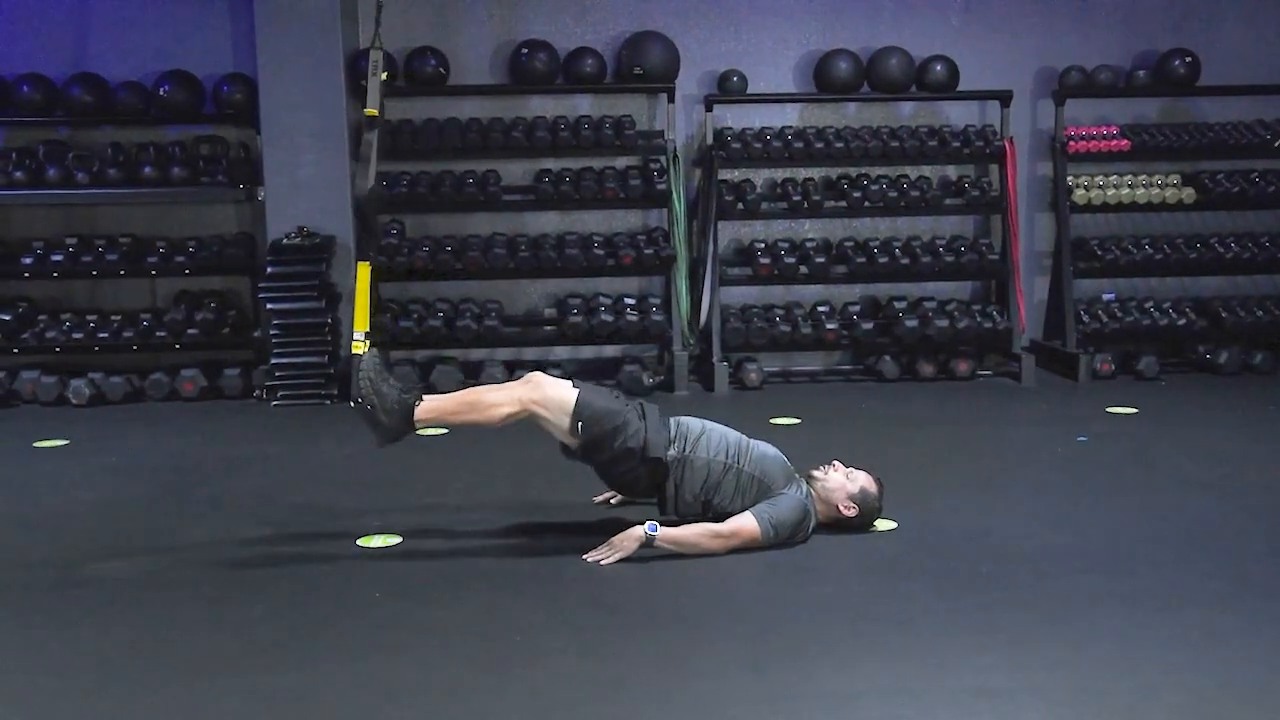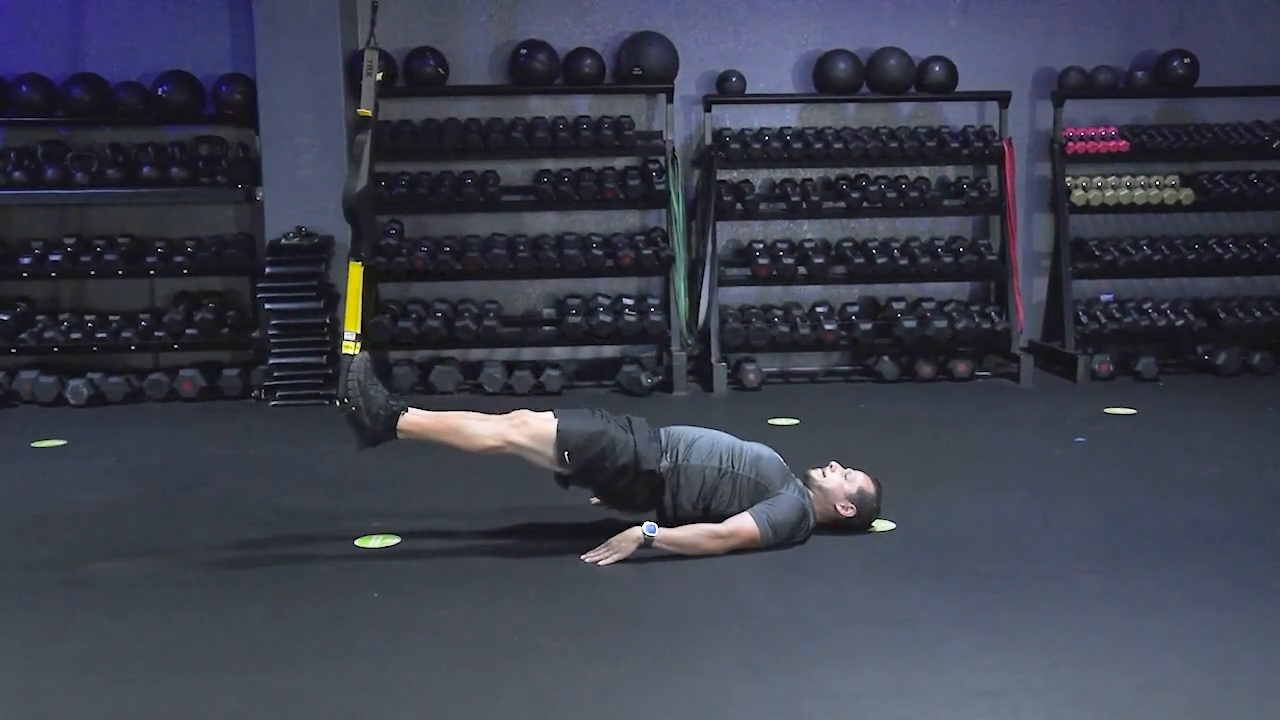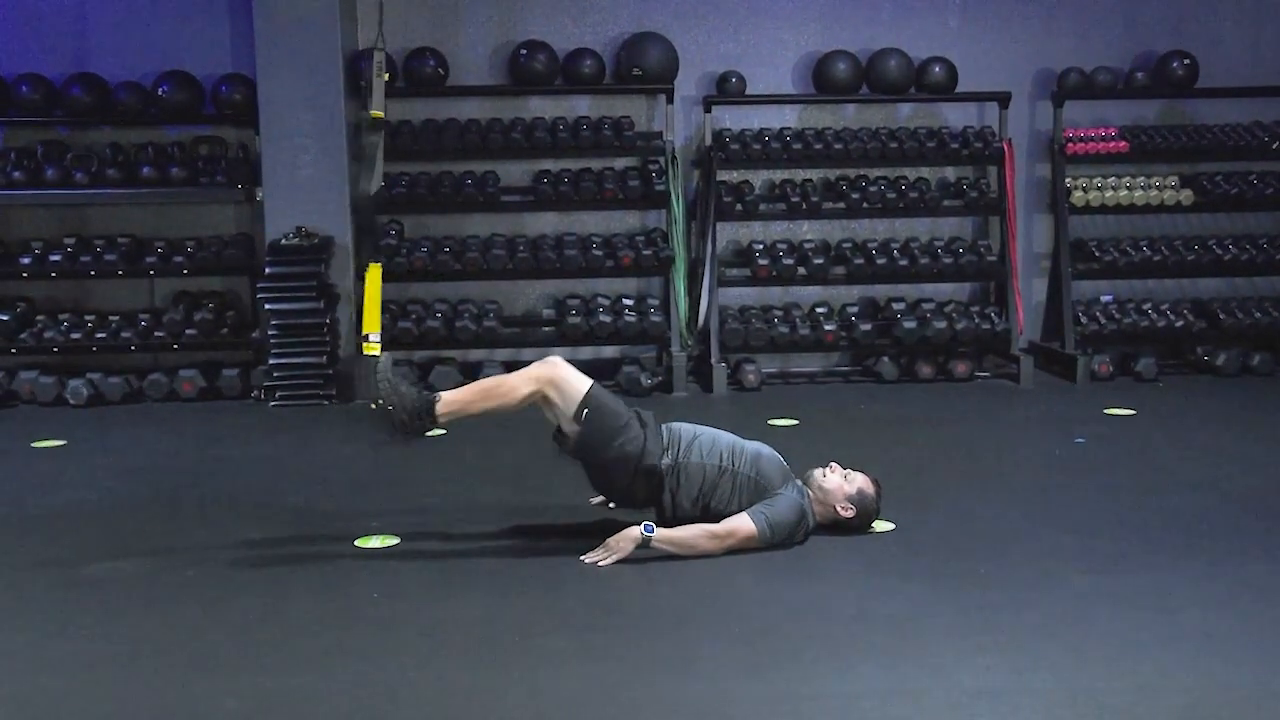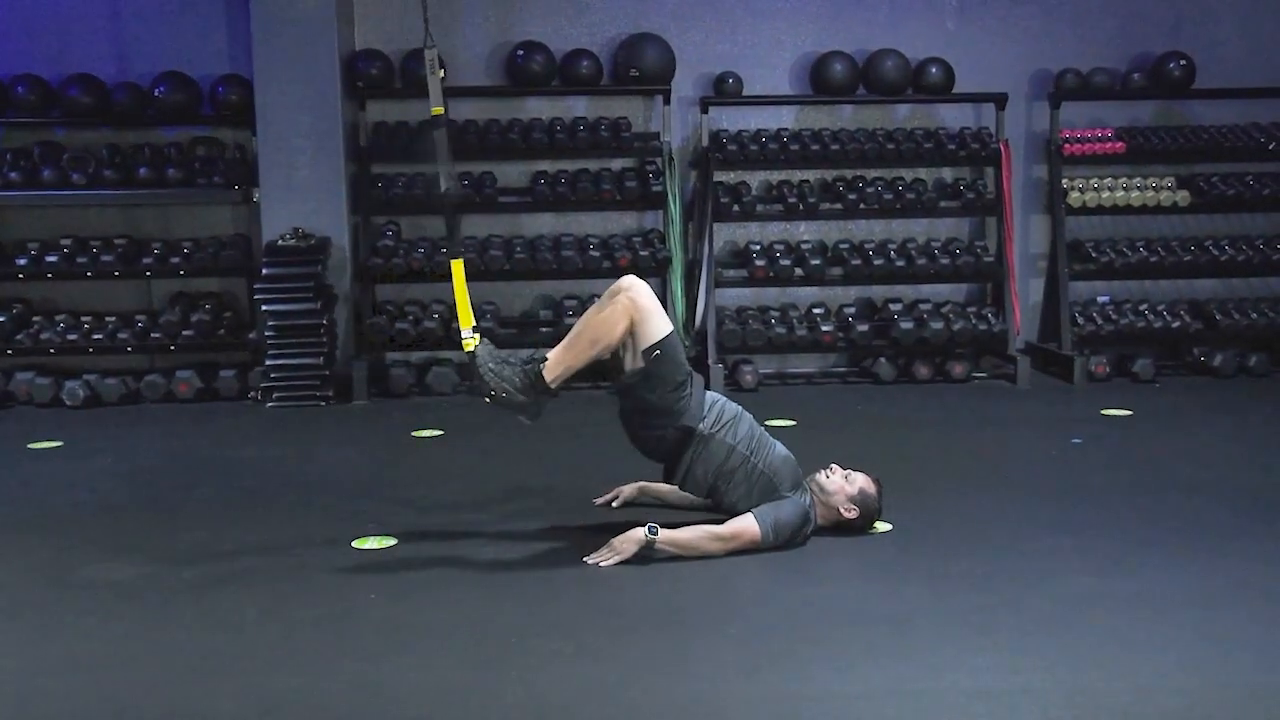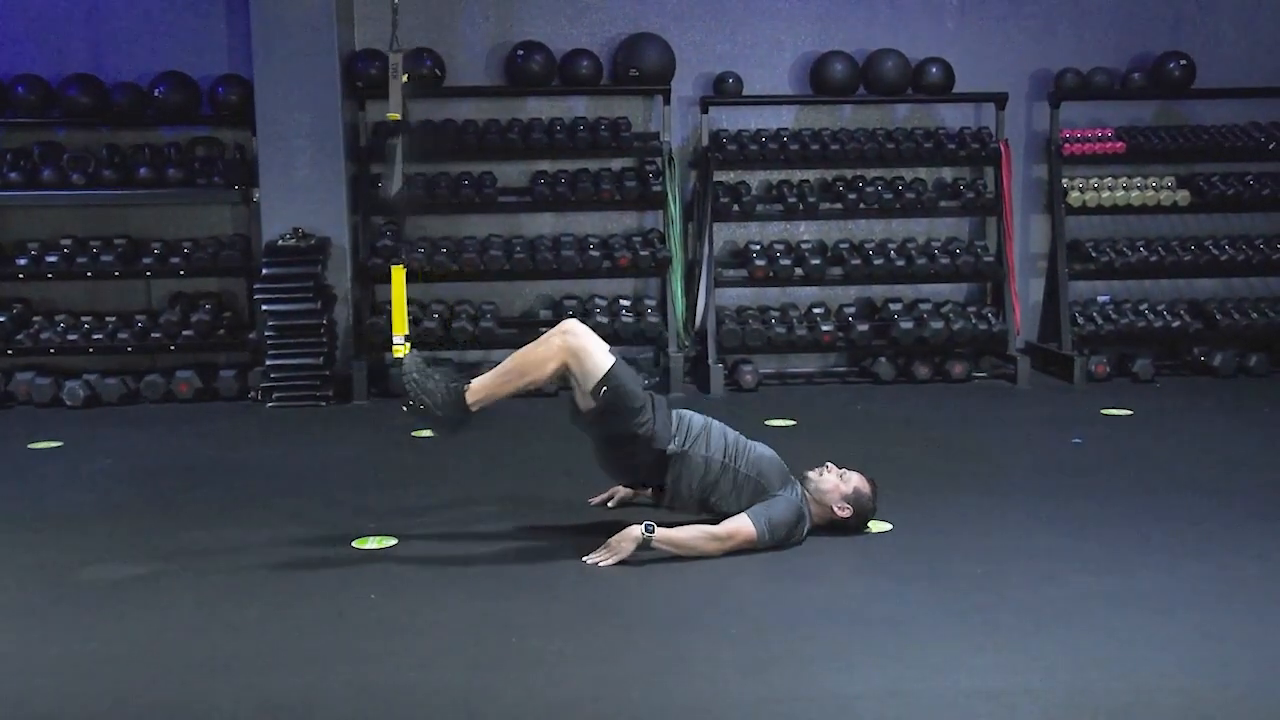
dt=0.5s
person 1, frame 1
left shoulder: (795, 514)
right shoulder: (789, 483)
left elbow: (724, 536)
left wrist: (647, 533)
left hip: (654, 458)
right hip: (660, 439)
left knee: (533, 391)
right knee: (536, 386)
left ankle: (405, 414)
right ankle: (410, 406)
person 1, frame 2
left shoulder: (794, 513)
right shoulder: (784, 481)
left elbow: (723, 536)
left wrist: (645, 534)
left hip: (650, 472)
right hip: (653, 448)
left knee: (513, 432)
right knee: (519, 422)
left ankle: (390, 421)
right ankle: (396, 416)
person 1, frame 3
left shoulder: (793, 513)
right shoulder: (788, 486)
left elbow: (721, 536)
left wrist: (644, 534)
left hip: (650, 466)
right hip: (657, 449)
left knee: (549, 372)
right knee: (550, 375)
left ankle: (424, 411)
right ankle: (429, 406)
person 1, frame 4
left shoulder: (796, 517)
right shoulder: (796, 494)
left elbow: (726, 538)
left wrist: (647, 535)
left hip: (678, 423)
right hip: (690, 421)
left knee: (631, 293)
right knee: (626, 294)
left ankle: (535, 382)
right ankle: (537, 375)
person 1, frame 5
left shoulder: (789, 517)
right shoulder: (787, 489)
left elbow: (722, 537)
left wrist: (645, 533)
right wrist: (639, 488)
left hip: (653, 446)
right hip: (666, 442)
left knee: (570, 337)
right knee: (570, 338)
left ankle: (458, 400)
right ankle: (462, 394)
